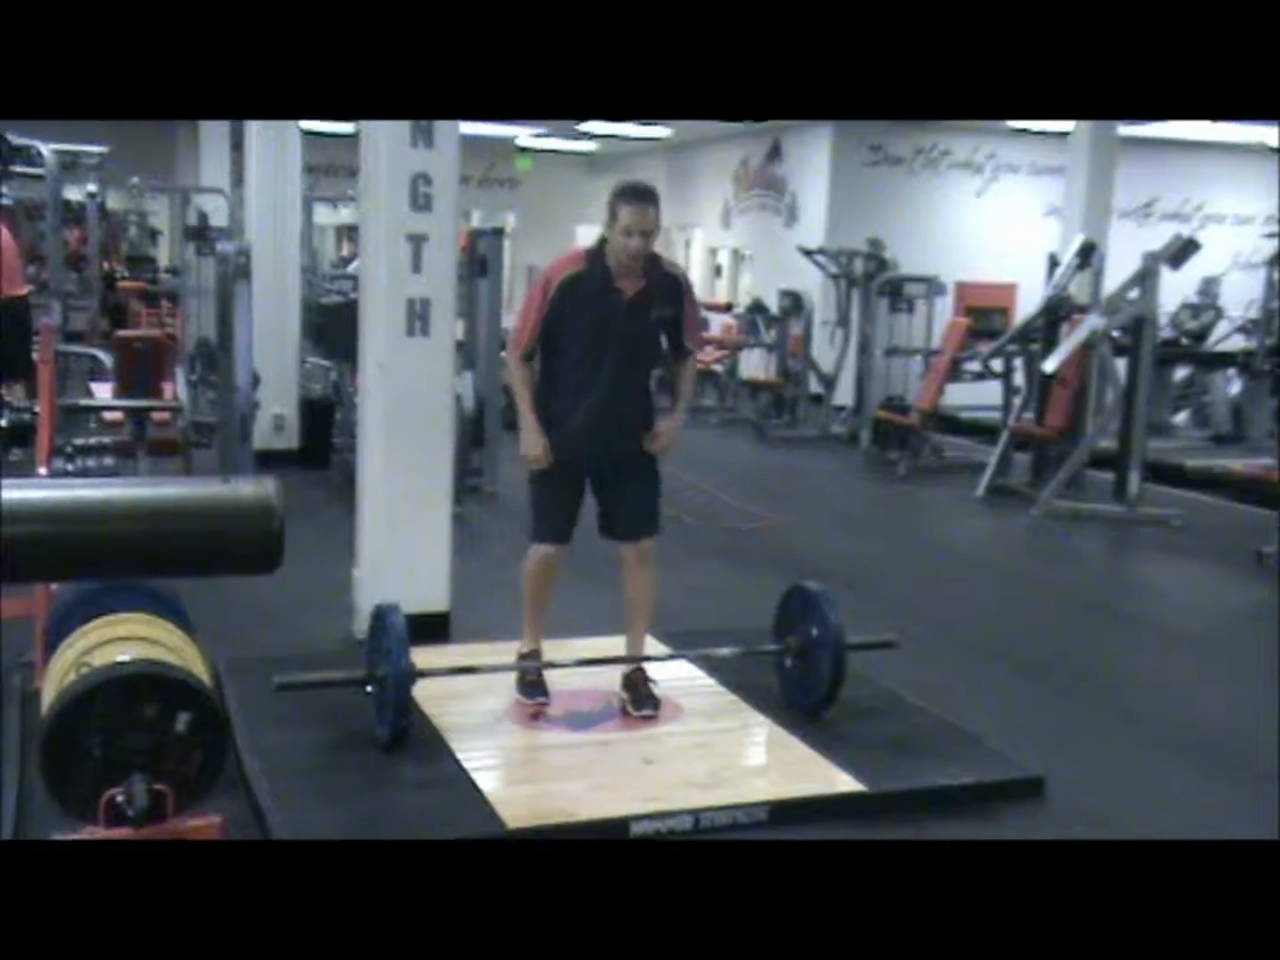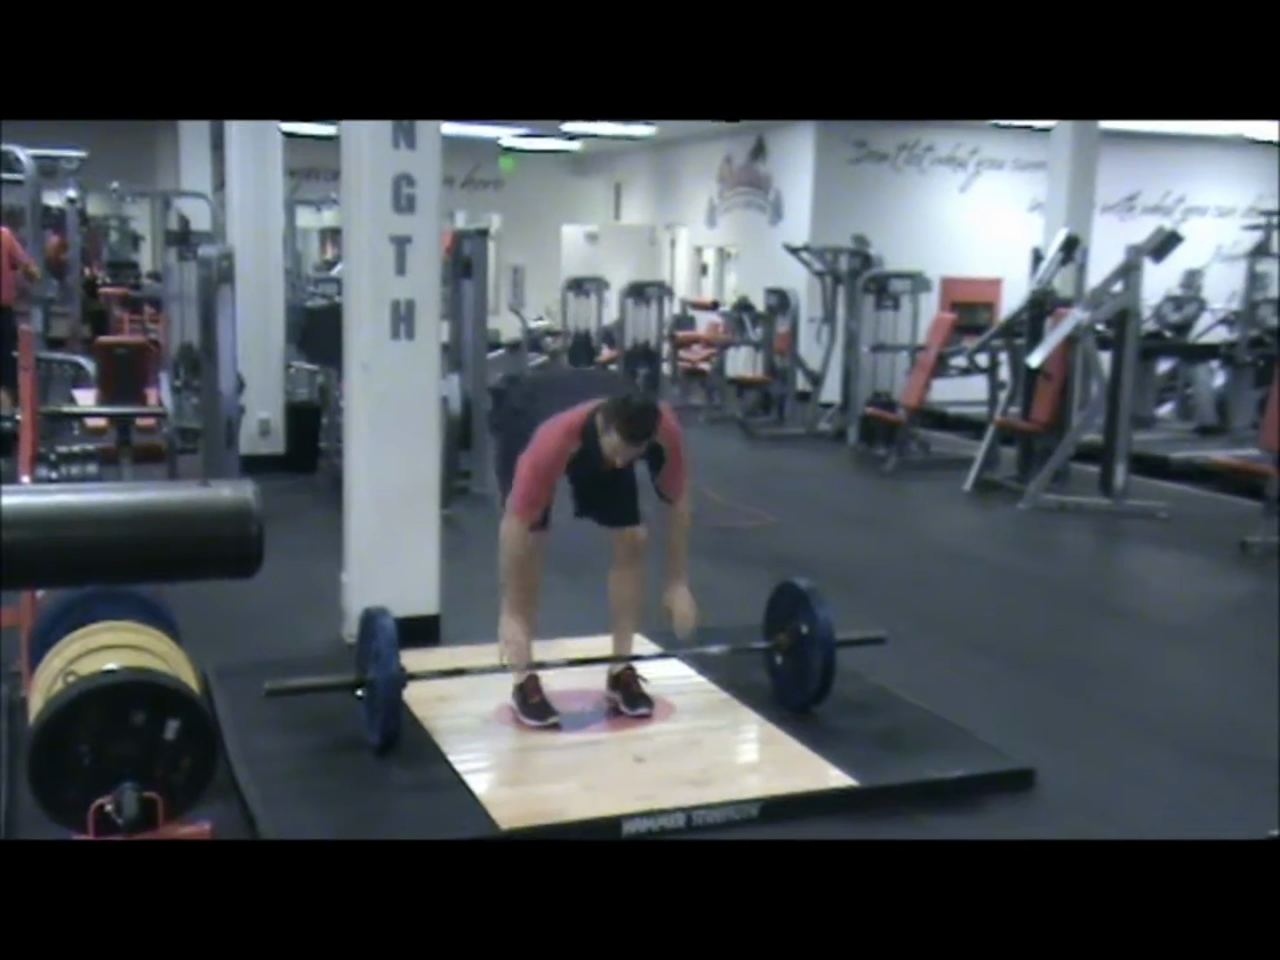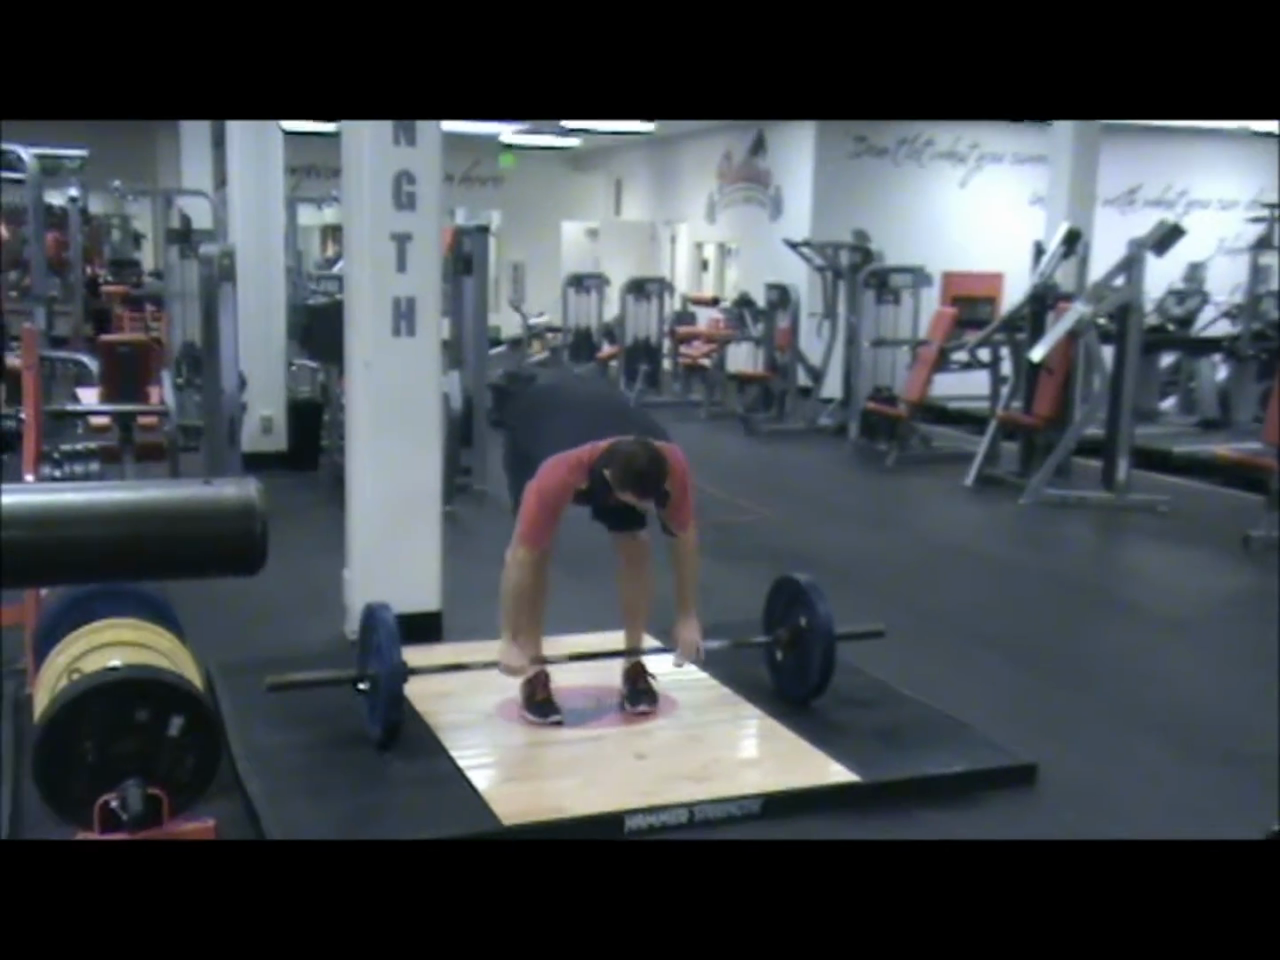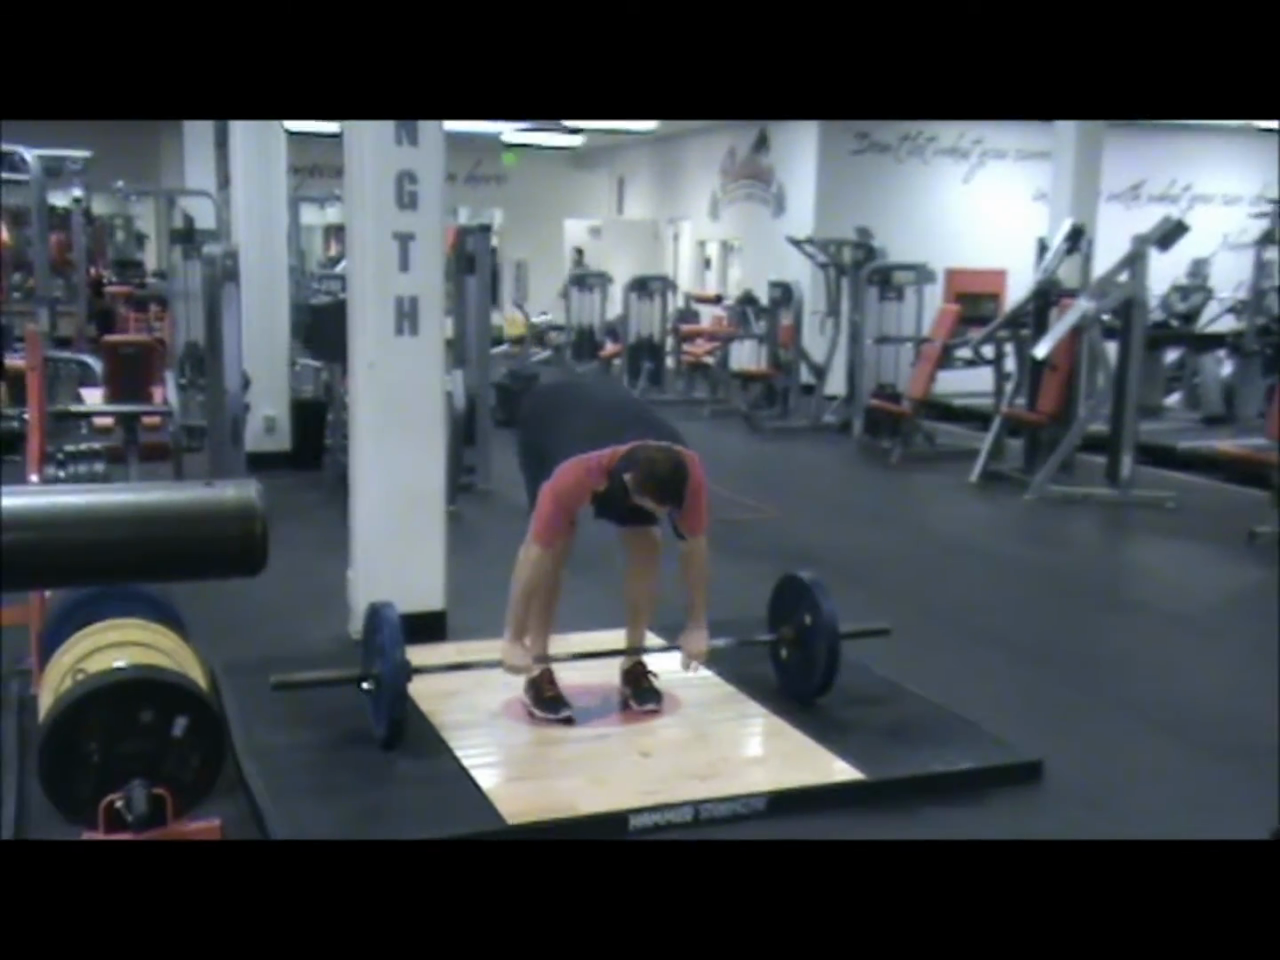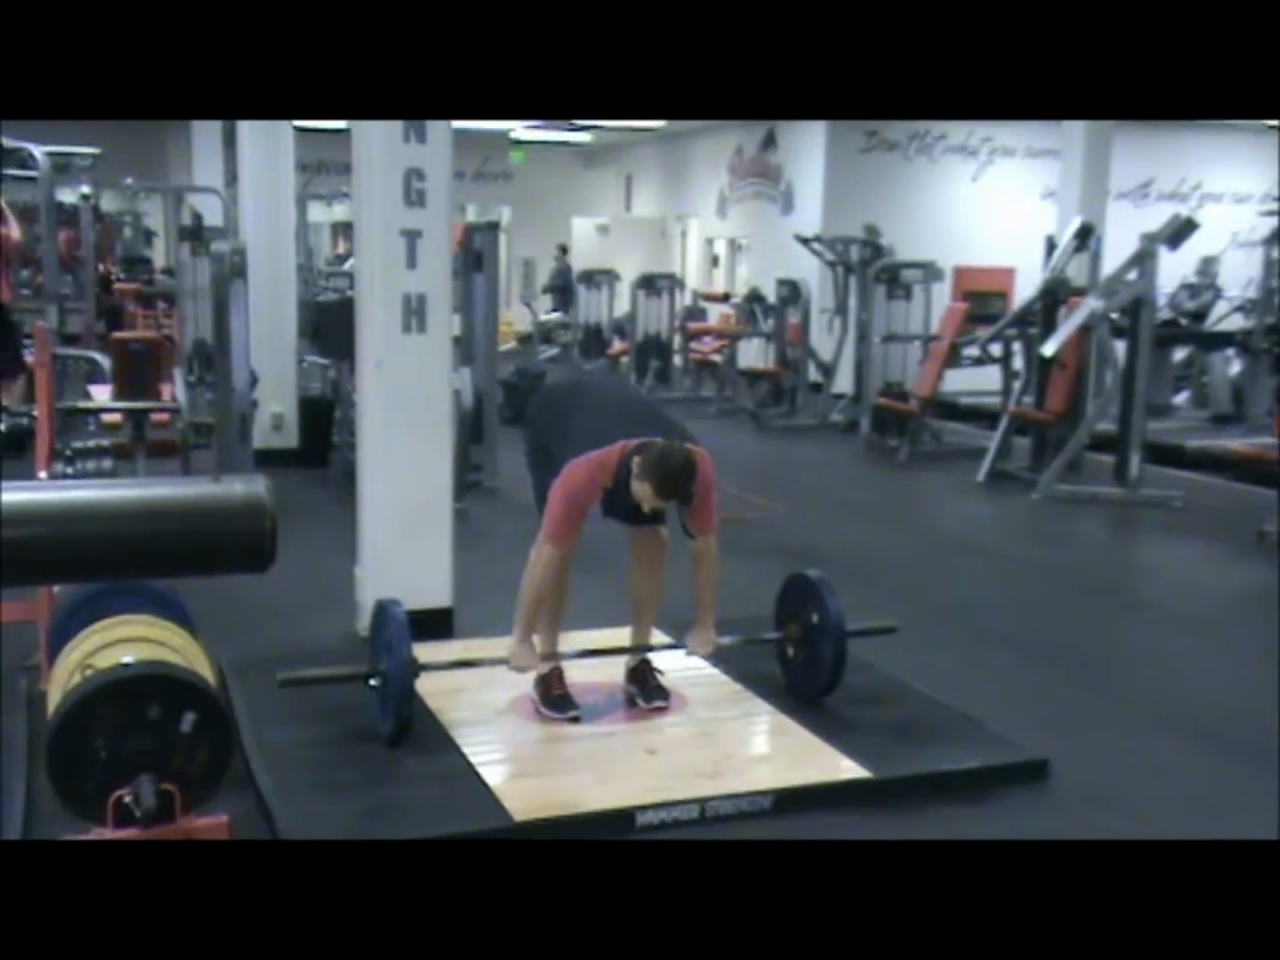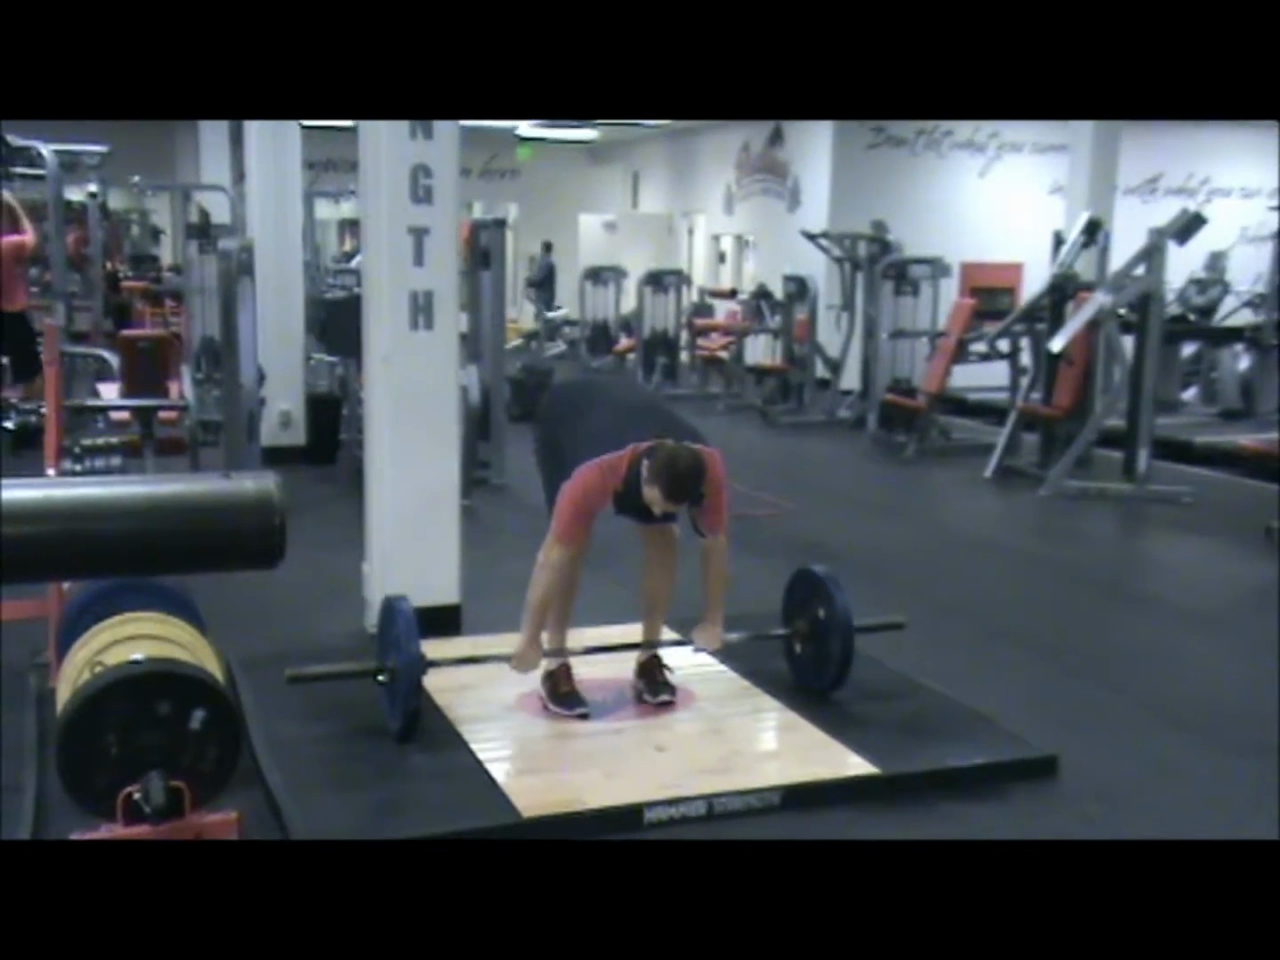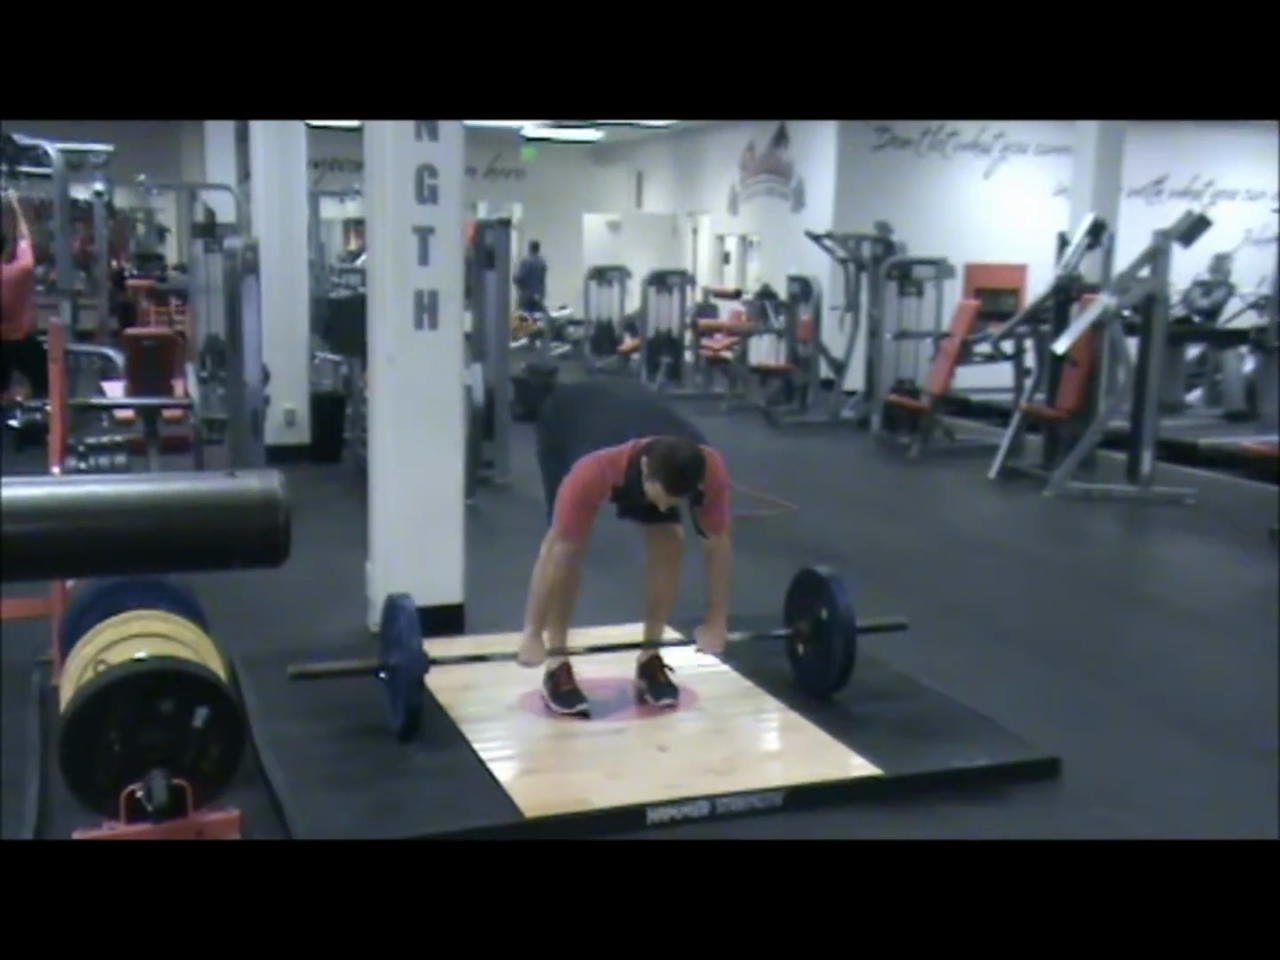
dt=0.5s
person 1, frame 1
left shoulder: (673, 284)
right shoulder: (563, 277)
left elbow: (685, 354)
right elbow: (519, 354)
left wrist: (676, 413)
right wrist: (529, 427)
left hip: (631, 438)
right hip: (561, 438)
left knee: (640, 549)
right knee: (547, 549)
left ankle: (635, 669)
right ankle: (529, 655)
person 1, frame 2
left shoulder: (664, 429)
right shoulder: (552, 440)
left elbow: (677, 503)
right elbow: (515, 526)
left wrist: (677, 583)
right wrist: (511, 613)
left hip: (594, 448)
right hip: (522, 422)
left knee: (632, 542)
right knee: (532, 542)
left ankle: (621, 671)
right ankle: (524, 679)
person 1, frame 3
left shoulder: (671, 464)
right shoulder: (559, 473)
left elbow: (684, 536)
right elbow: (520, 555)
left wrist: (687, 617)
right wrist: (510, 641)
left knee: (637, 545)
right knee: (538, 549)
left ankle: (634, 666)
right ankle: (534, 674)
person 1, frame 4
left shoulder: (687, 470)
right shoulder: (576, 474)
left elbow: (694, 544)
right elbow: (533, 553)
left wrist: (697, 626)
right wrist: (513, 640)
right hip: (544, 416)
left knee: (646, 543)
right knee: (555, 546)
left ankle: (633, 665)
right ankle: (538, 673)
person 1, frame 5
left shoulder: (697, 468)
right shoulder: (585, 471)
left elbow: (705, 542)
right elbow: (546, 553)
left wrist: (705, 625)
right wrist: (521, 639)
left knee: (654, 542)
right knee: (562, 546)
left ankle: (638, 663)
right ankle: (548, 672)
person 1, frame 6
left shoulder: (708, 468)
right shoulder: (596, 473)
left elbow: (715, 542)
right elbow: (553, 554)
left wrist: (713, 621)
right wrist: (529, 639)
right hip: (562, 415)
left knee: (664, 540)
right knee: (571, 546)
left ankle: (649, 659)
right ankle: (555, 668)
person 1, frame 7
left shoulder: (710, 469)
right shoulder: (594, 470)
left elbow: (718, 541)
right elbow: (555, 549)
left wrist: (716, 622)
right wrist: (533, 634)
right hip: (564, 419)
left knee: (669, 540)
right knee: (572, 544)
left ankle: (650, 660)
right ankle: (557, 668)
